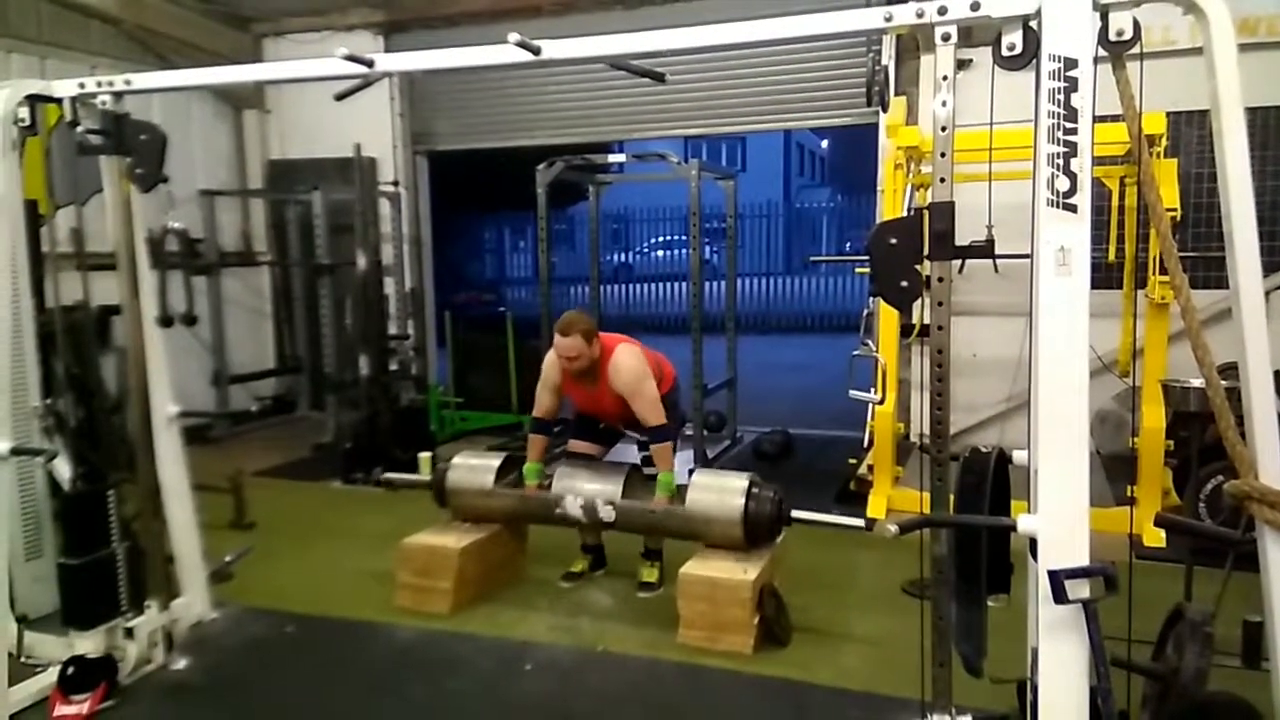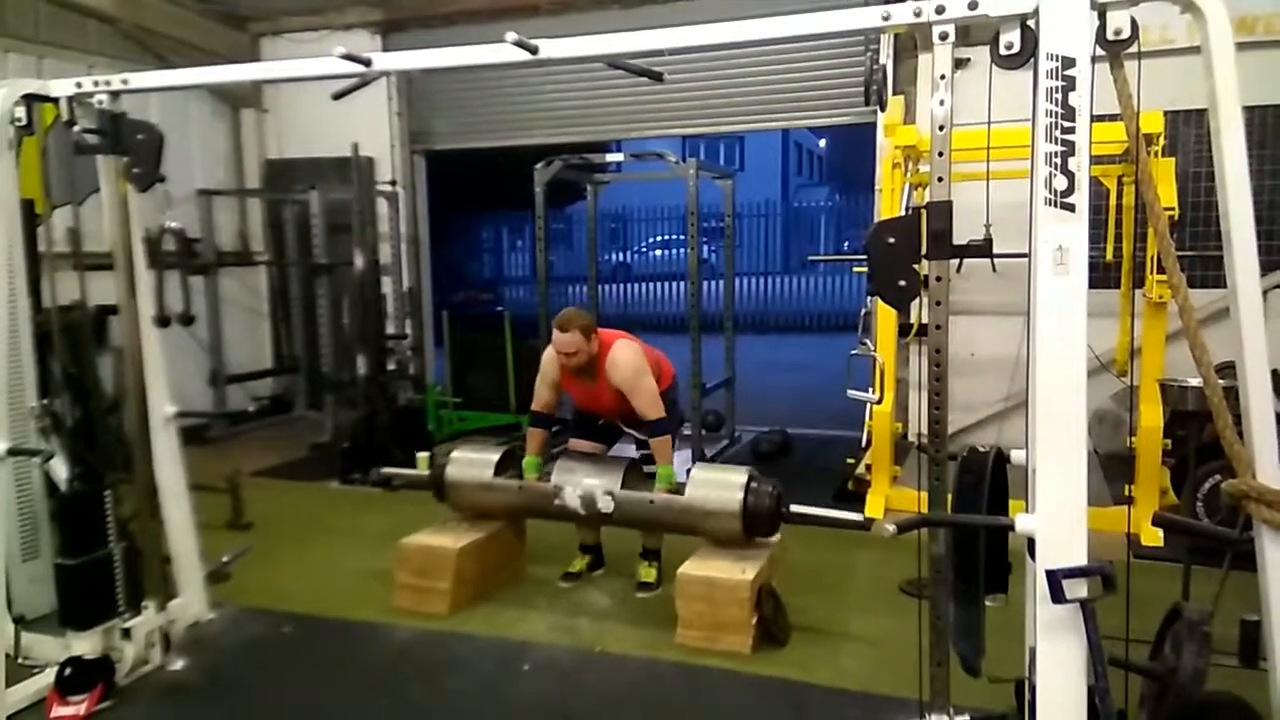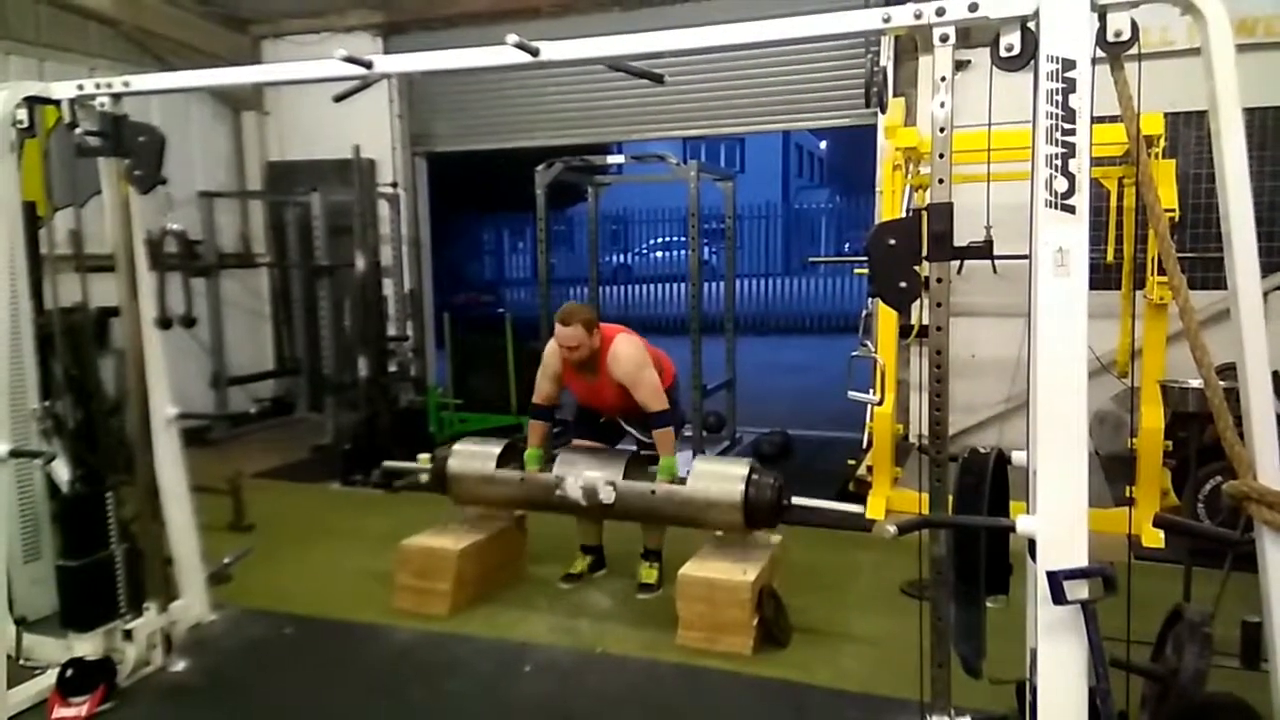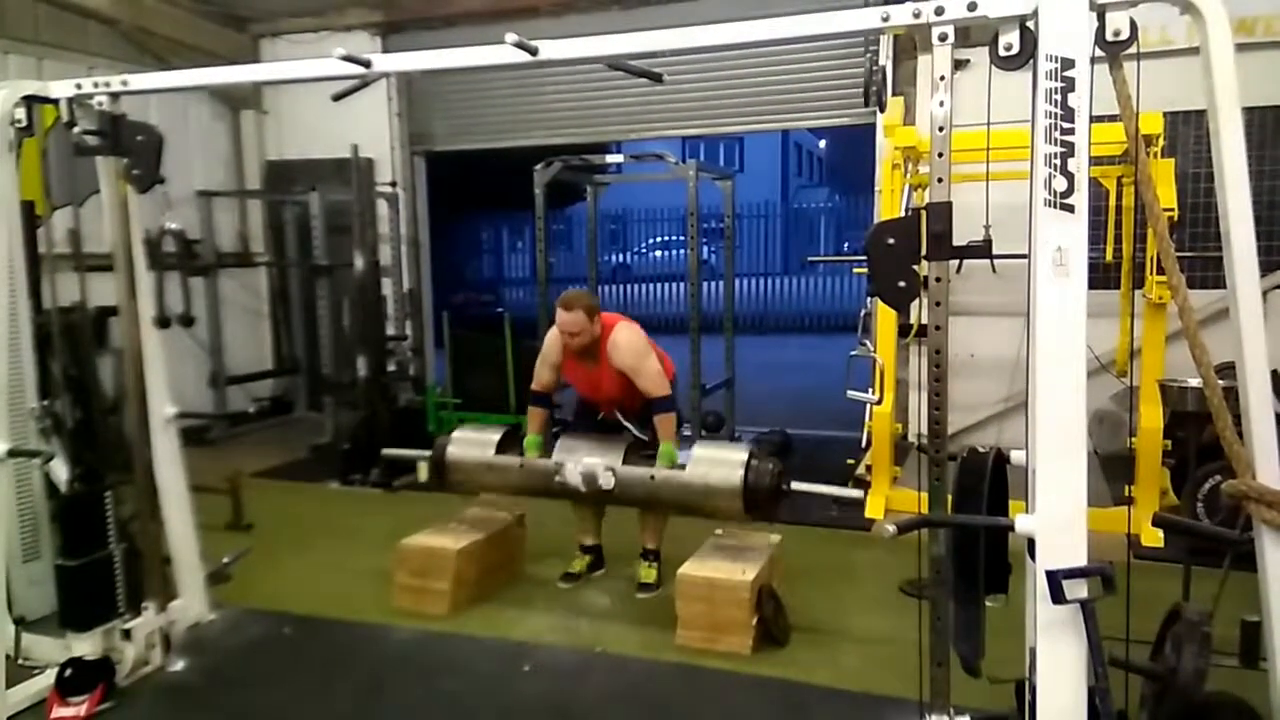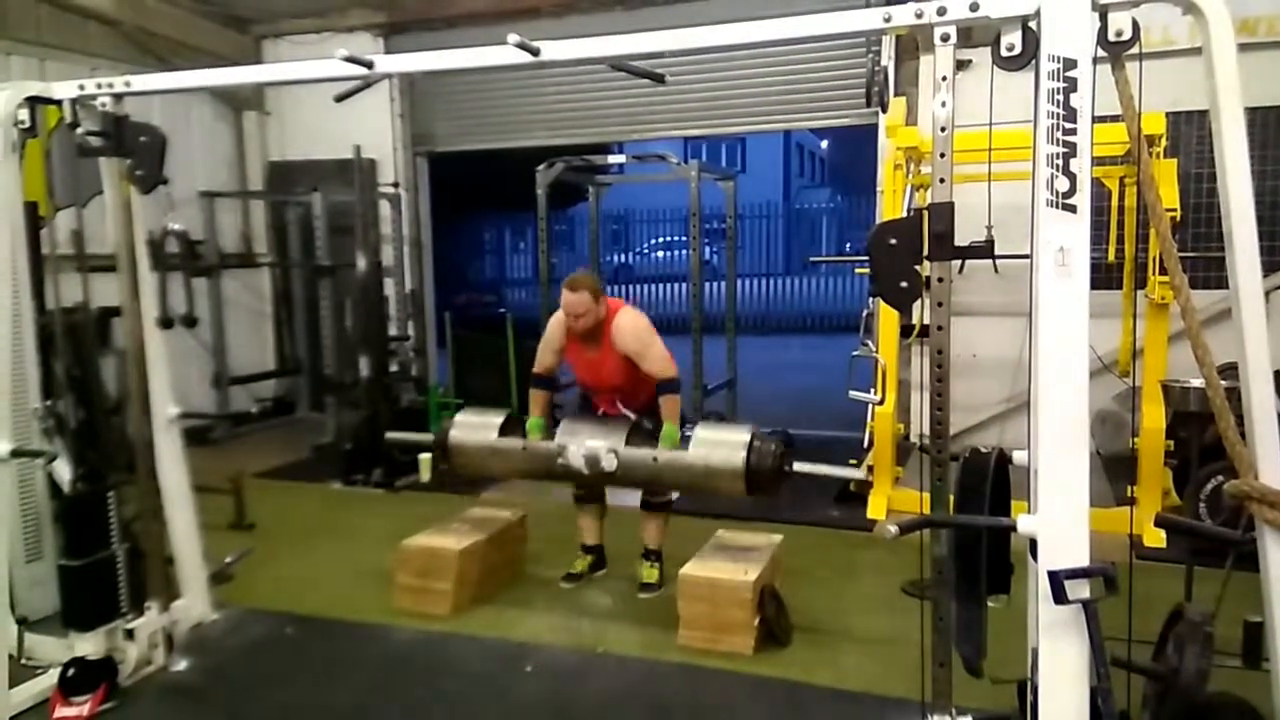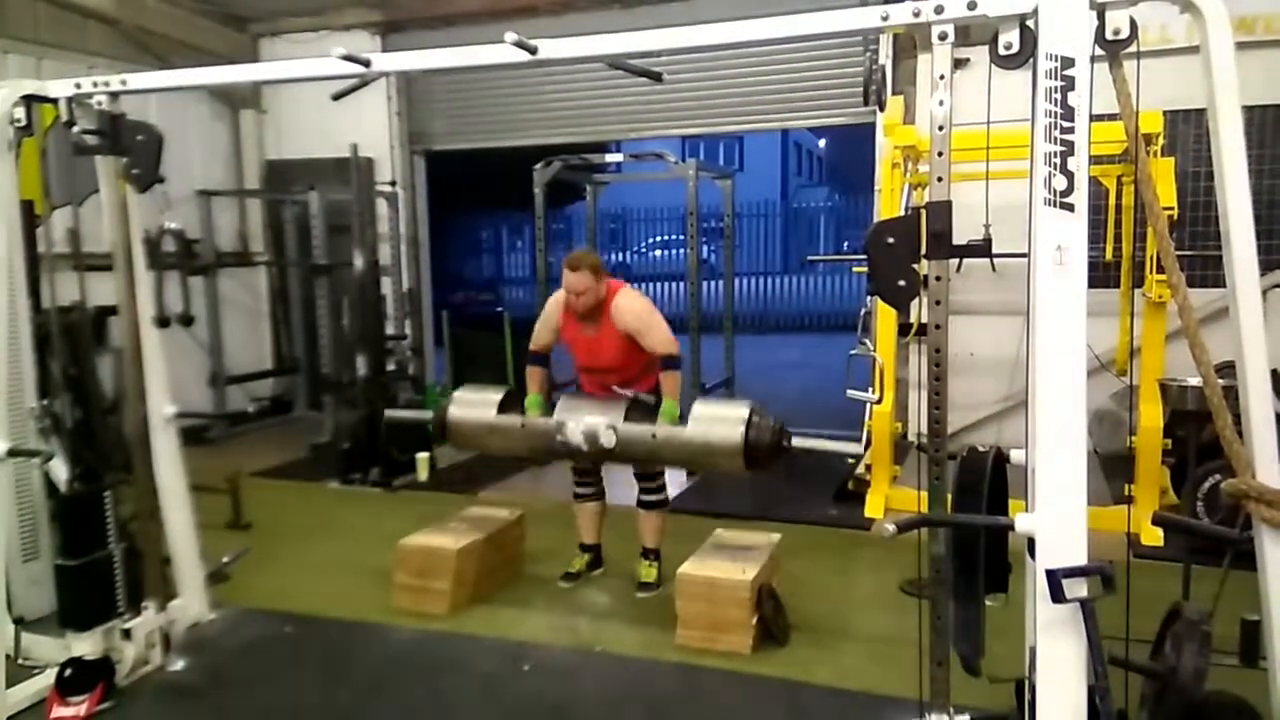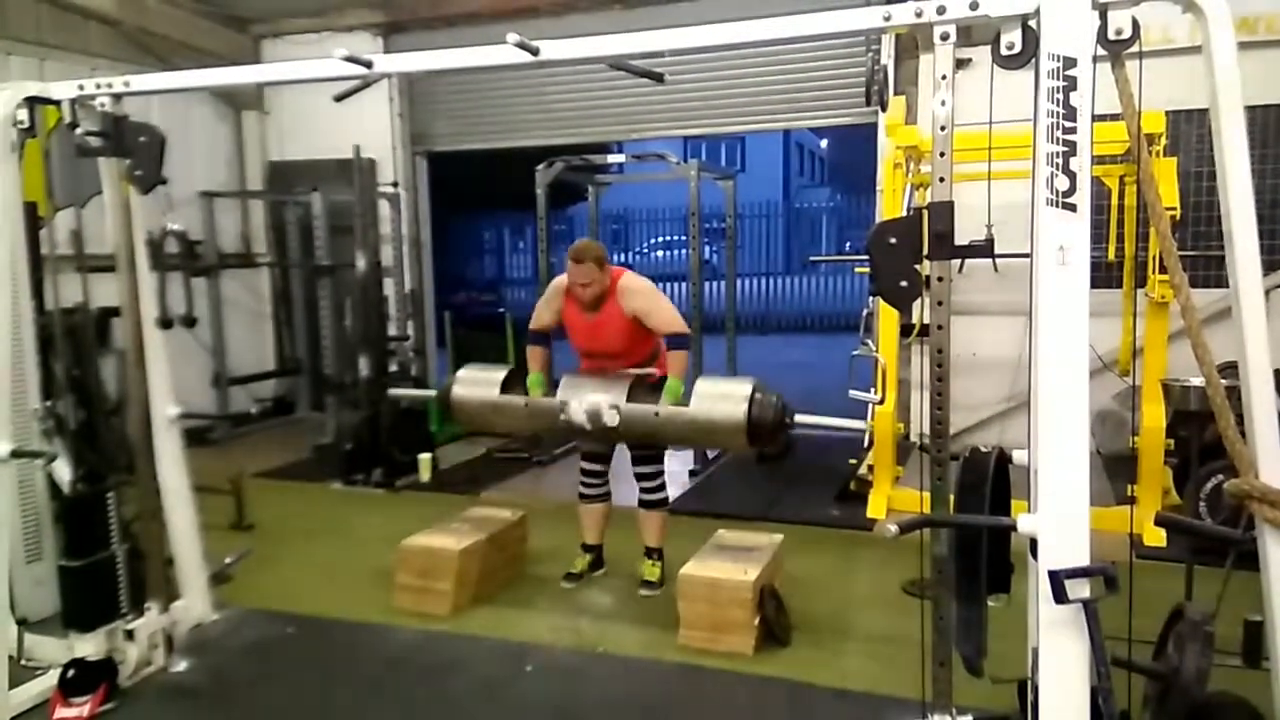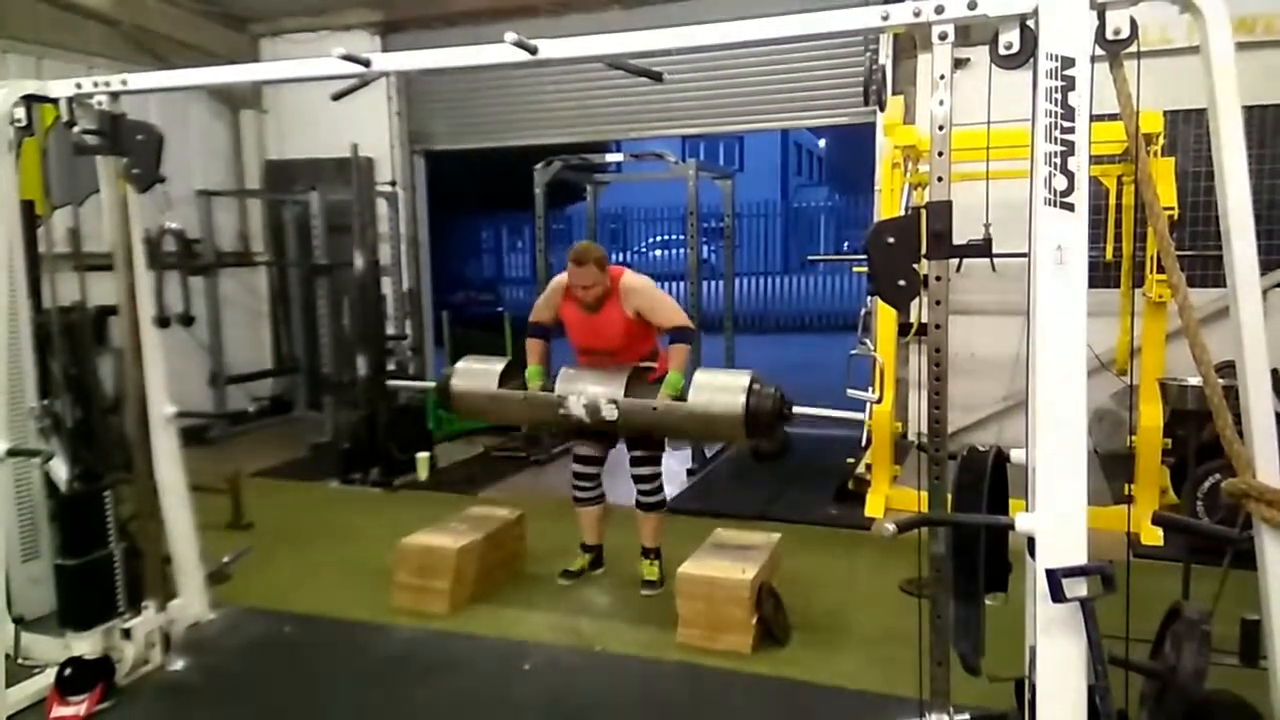
dt=0.1s
person 1, frame 1
left shoulder: (624, 364)
right shoulder: (554, 363)
left elbow: (657, 425)
right elbow: (542, 416)
left wrist: (665, 485)
right wrist: (532, 474)
left hip: (657, 396)
right hip: (597, 409)
left knee: (652, 480)
left ankle: (652, 559)
right ankle: (591, 554)
person 1, frame 2
left shoulder: (622, 359)
right shoulder: (552, 359)
left elbow: (655, 419)
right elbow: (540, 411)
left wrist: (665, 477)
right wrist: (532, 467)
left hip: (655, 395)
right hip: (595, 407)
left knee: (652, 479)
left ankle: (651, 559)
right ankle: (590, 554)
person 1, frame 3
left shoulder: (624, 353)
right shoulder: (554, 353)
left elbow: (660, 412)
right elbow: (541, 405)
left wrist: (667, 471)
right wrist: (533, 460)
left hip: (650, 402)
right hip: (597, 405)
left knee: (651, 479)
left ankle: (651, 561)
right ankle: (591, 555)
person 1, frame 4
left shoulder: (624, 341)
right shoulder: (555, 342)
left elbow: (661, 397)
right elbow: (540, 391)
left wrist: (667, 455)
right wrist: (532, 446)
left hip: (650, 395)
right hip: (596, 400)
left ankle: (650, 560)
right ankle: (590, 554)
person 1, frame 5
left shoulder: (628, 325)
right shoulder: (558, 326)
left elbow: (667, 379)
right elbow: (541, 375)
left wrist: (670, 439)
right wrist: (535, 429)
left hip: (646, 400)
right hip: (597, 401)
left ankle: (652, 561)
right ankle: (591, 556)
person 1, frame 6
left shoulder: (627, 305)
right shoulder: (557, 305)
left elbow: (669, 355)
right elbow: (538, 352)
left wrist: (669, 414)
right wrist: (534, 405)
left hip: (644, 392)
right hip: (594, 393)
left knee: (648, 472)
right knee: (584, 470)
left ankle: (650, 559)
right ankle: (589, 554)
person 1, frame 7
left shoulder: (632, 289)
right shoulder: (559, 290)
left elbow: (679, 334)
right elbow: (537, 332)
left wrist: (672, 393)
right wrist: (536, 383)
left knee: (648, 472)
right knee: (591, 470)
left ankle: (653, 559)
right ankle: (591, 555)
person 1, frame 8
left shoulder: (633, 287)
right shoulder: (559, 288)
left elbow: (682, 328)
right elbow: (537, 325)
left wrist: (672, 384)
right wrist: (534, 374)
left knee: (646, 474)
right knee: (584, 471)
left ankle: (651, 558)
right ankle: (590, 554)
